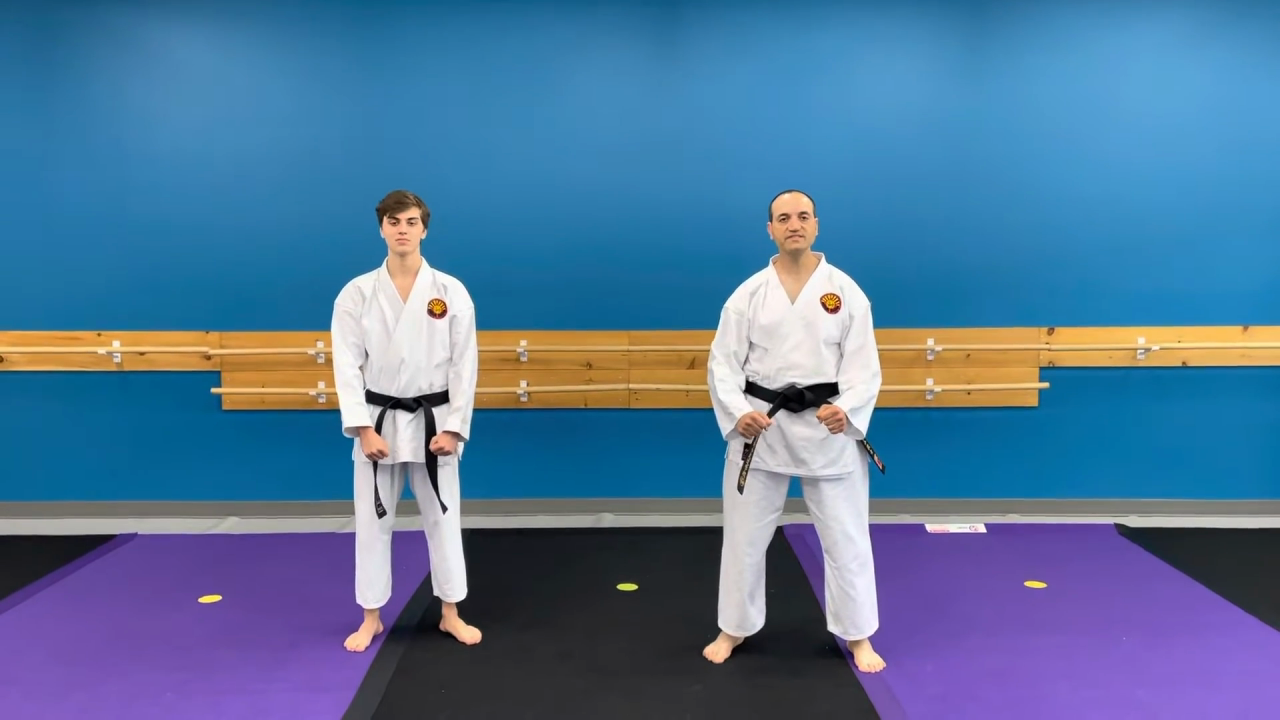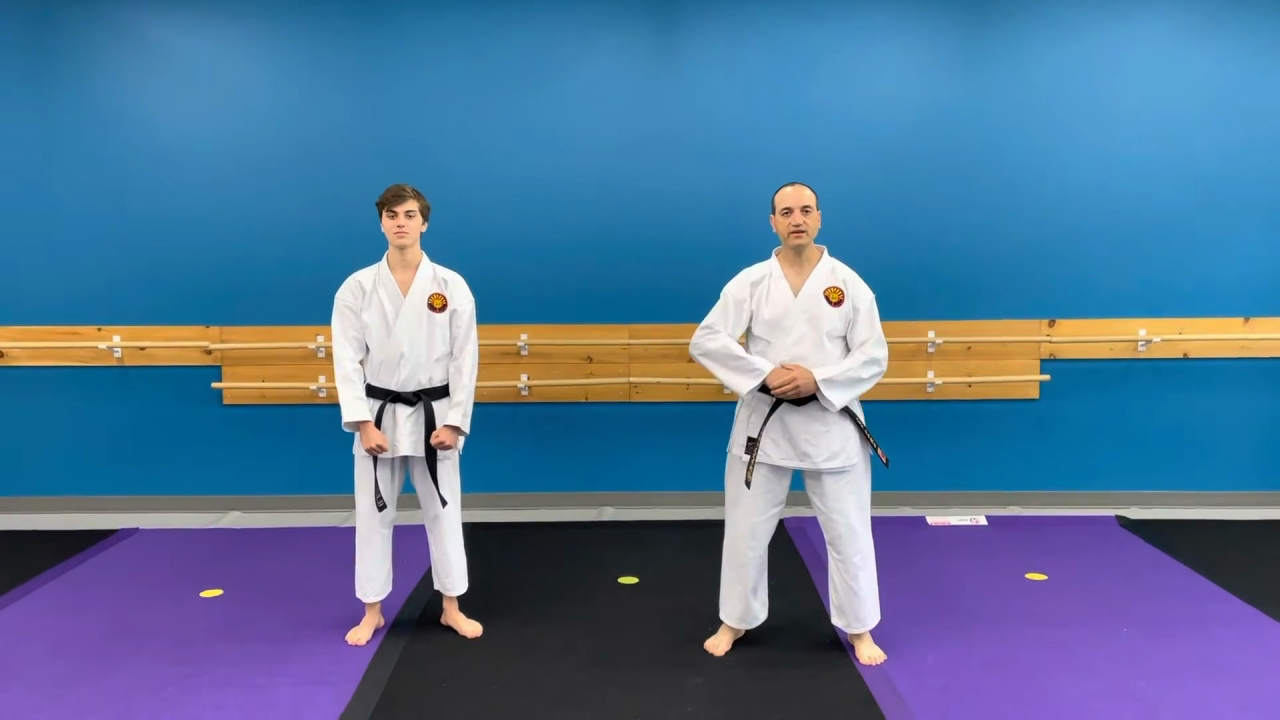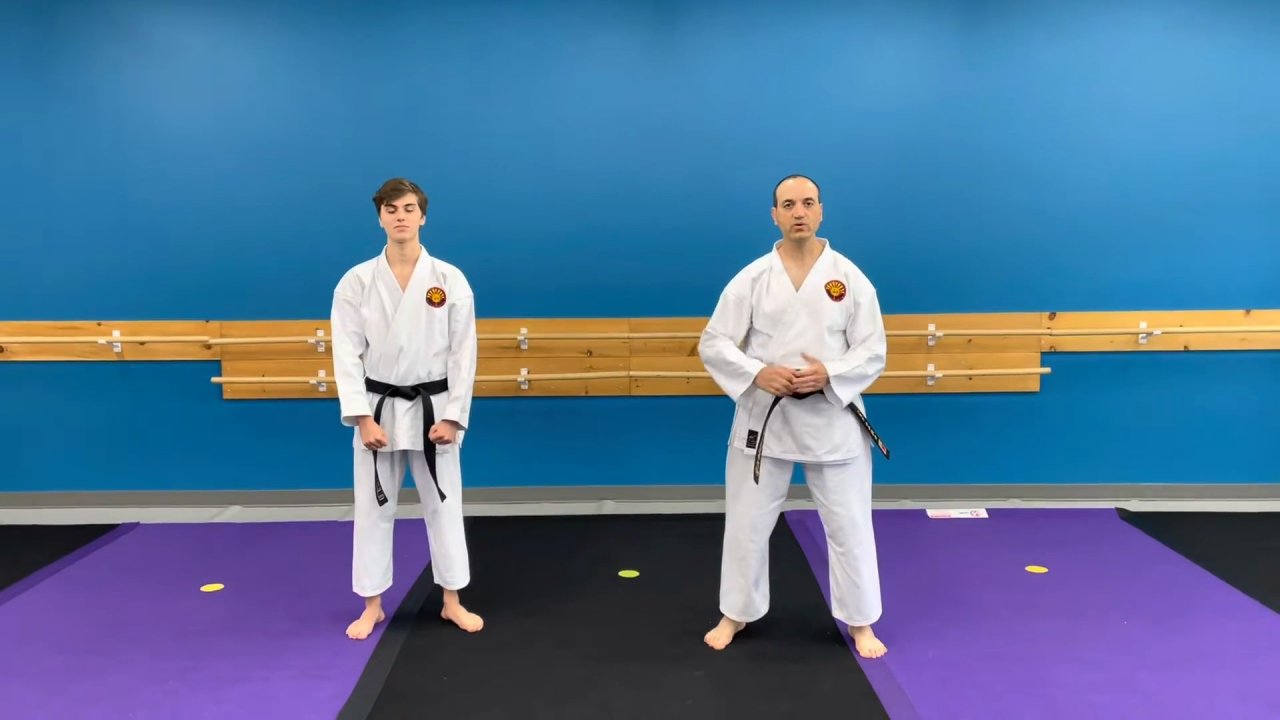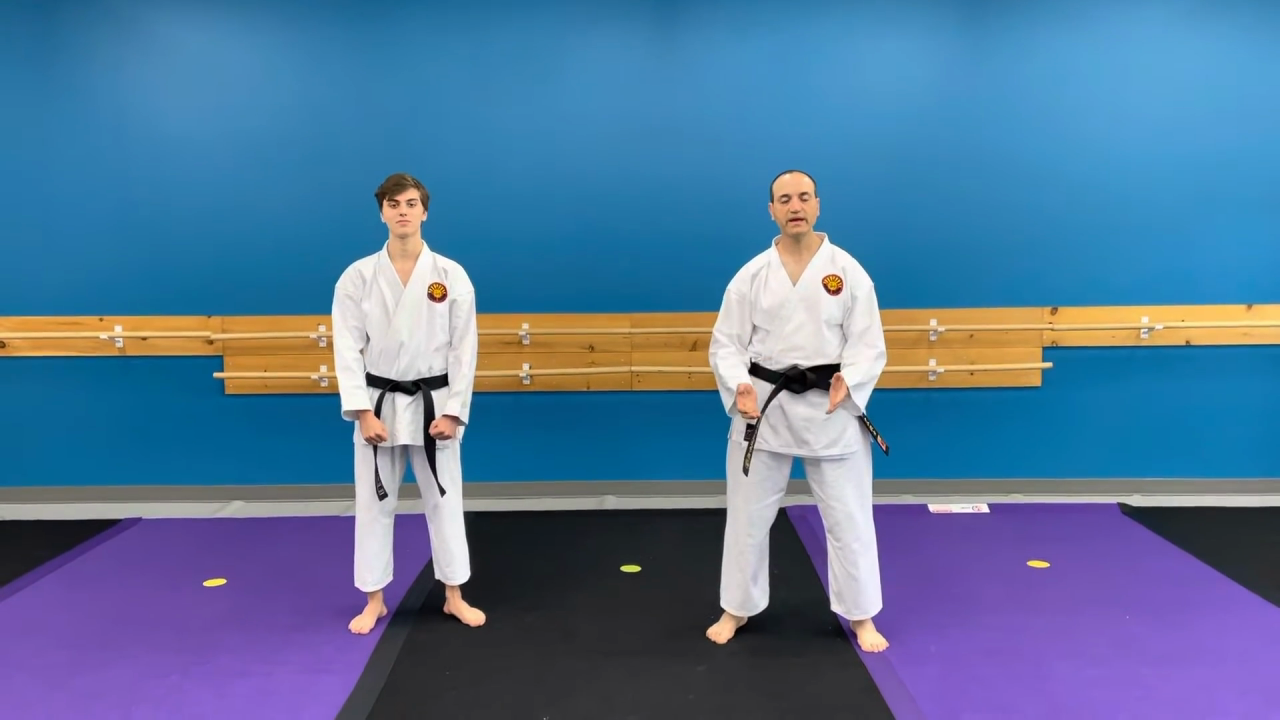
dt=0.5s
person 1, frame 1
left shoulder: (845, 290)
right shoulder: (748, 294)
left elbow: (864, 366)
right elbow: (723, 362)
left wrist: (847, 409)
right wrist: (738, 413)
left hip: (829, 428)
right hip: (762, 427)
left knee: (846, 538)
right knee: (745, 535)
left ankle: (858, 635)
right ankle: (734, 628)
person 1, frame 2
left shoulder: (848, 283)
right shoulder: (749, 282)
left elbow: (873, 357)
right elbow: (706, 340)
left wrist: (818, 380)
right wrist: (765, 373)
left hip: (831, 420)
right hip: (763, 419)
left knee: (848, 531)
right knee: (746, 528)
left ankle: (860, 629)
right ankle: (736, 621)
person 1, frame 3
left shoulder: (849, 277)
right shoulder: (751, 279)
left elbow: (873, 351)
right elbow: (713, 342)
left wrist: (830, 375)
right wrist: (756, 373)
left hip: (832, 414)
right hip: (763, 414)
left knee: (849, 524)
right knee: (747, 521)
left ankle: (860, 622)
right ankle: (736, 614)
person 1, frame 4
left shoulder: (847, 270)
right shoulder: (751, 275)
left elbow: (870, 344)
right elbow: (725, 342)
left wrist: (848, 383)
right wrist: (738, 386)
left hip: (831, 408)
right hip: (763, 406)
left knee: (849, 518)
right knee: (748, 515)
left ankle: (861, 616)
right ankle: (737, 609)
person 2, frame 1
left shoulder: (450, 291)
right shoulder: (357, 293)
left elbow: (464, 364)
right elbow: (347, 365)
left wrist: (453, 427)
right wrist: (364, 428)
left hip: (434, 420)
right hip: (379, 421)
left knee: (442, 517)
right knee: (372, 520)
left ankle: (451, 614)
right ankle: (371, 617)
person 2, frame 2
left shoulder: (451, 285)
right shoulder: (357, 287)
left elbow: (464, 358)
right elbow: (348, 359)
left wrist: (454, 422)
right wrist: (363, 423)
left hip: (434, 413)
right hip: (379, 414)
left knee: (443, 510)
right knee: (373, 513)
left ankle: (452, 608)
right ankle: (372, 612)
person 2, frame 3
left shoulder: (449, 279)
right shoulder: (356, 281)
left elbow: (463, 352)
right elbow: (347, 354)
left wrist: (452, 416)
right wrist: (363, 417)
left hip: (433, 408)
right hip: (379, 409)
left knee: (443, 504)
right knee: (373, 507)
left ankle: (452, 601)
right ankle: (372, 605)
person 2, frame 4
left shoulder: (451, 275)
right shoulder: (357, 277)
left elbow: (463, 348)
right elbow: (348, 349)
left wrist: (453, 412)
right wrist: (363, 412)
left hip: (434, 403)
right hip: (379, 404)
left knee: (444, 499)
right knee: (374, 503)
left ankle: (454, 597)
right ankle: (374, 601)
